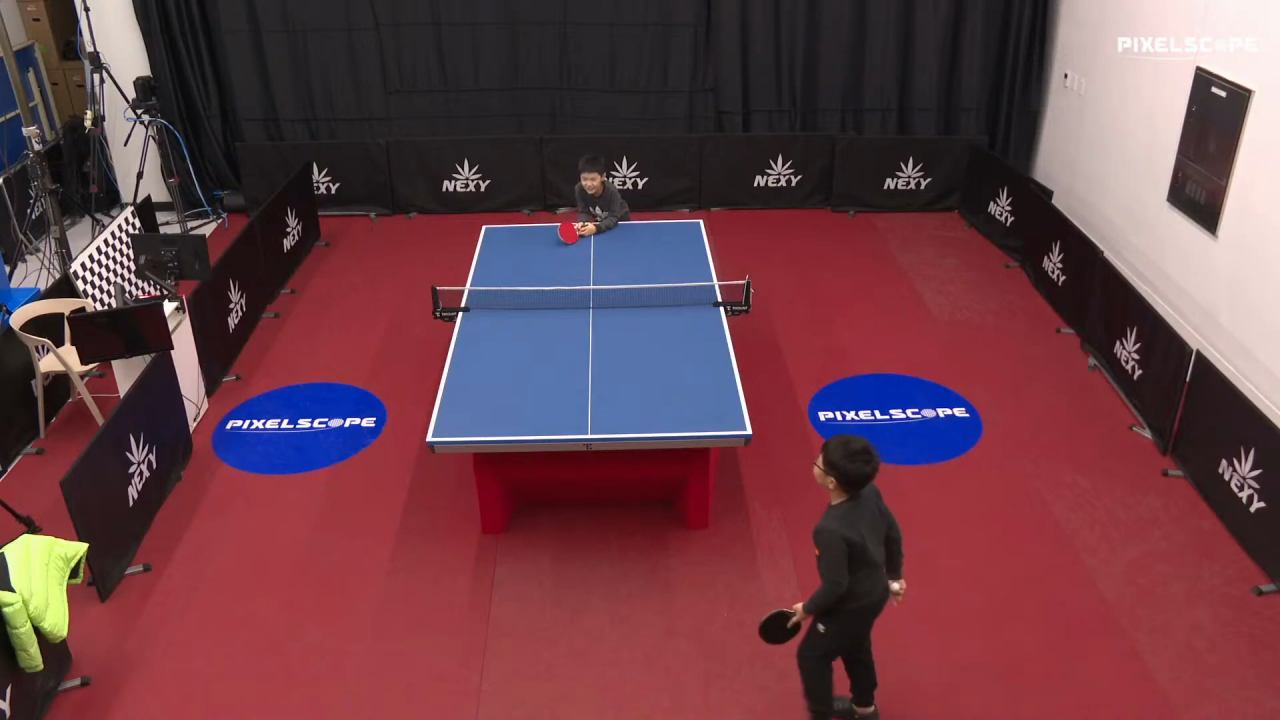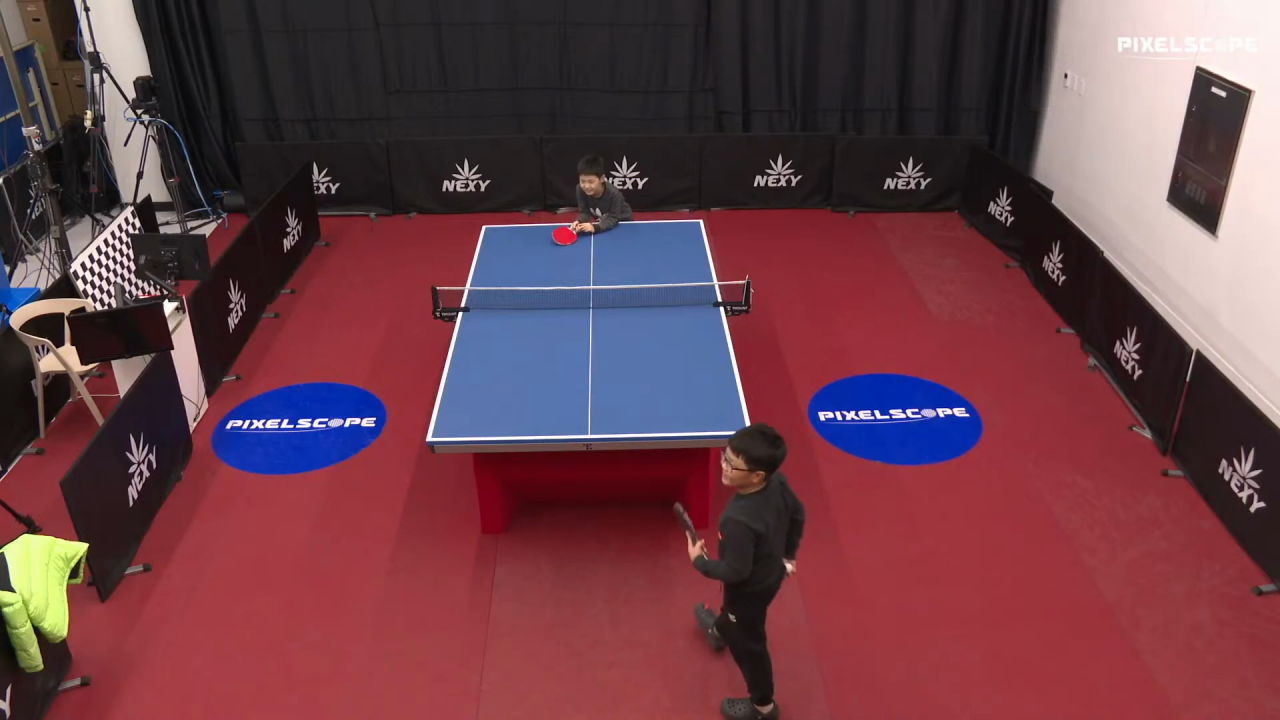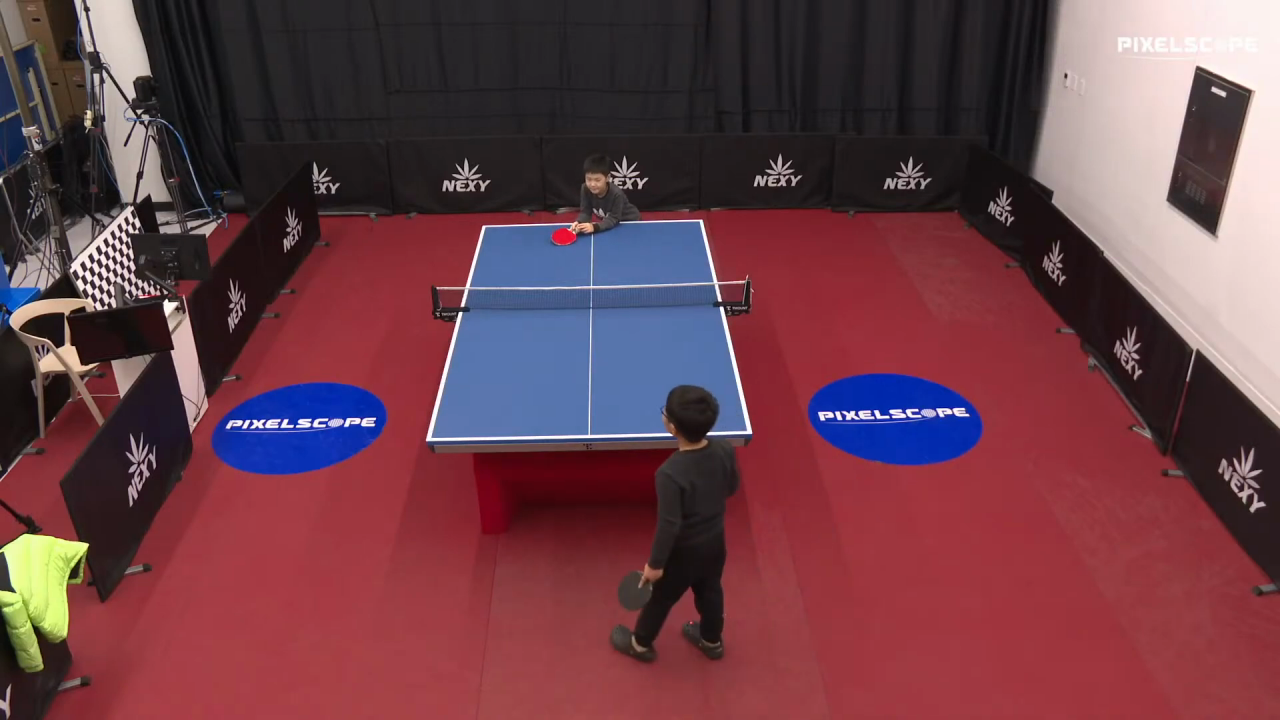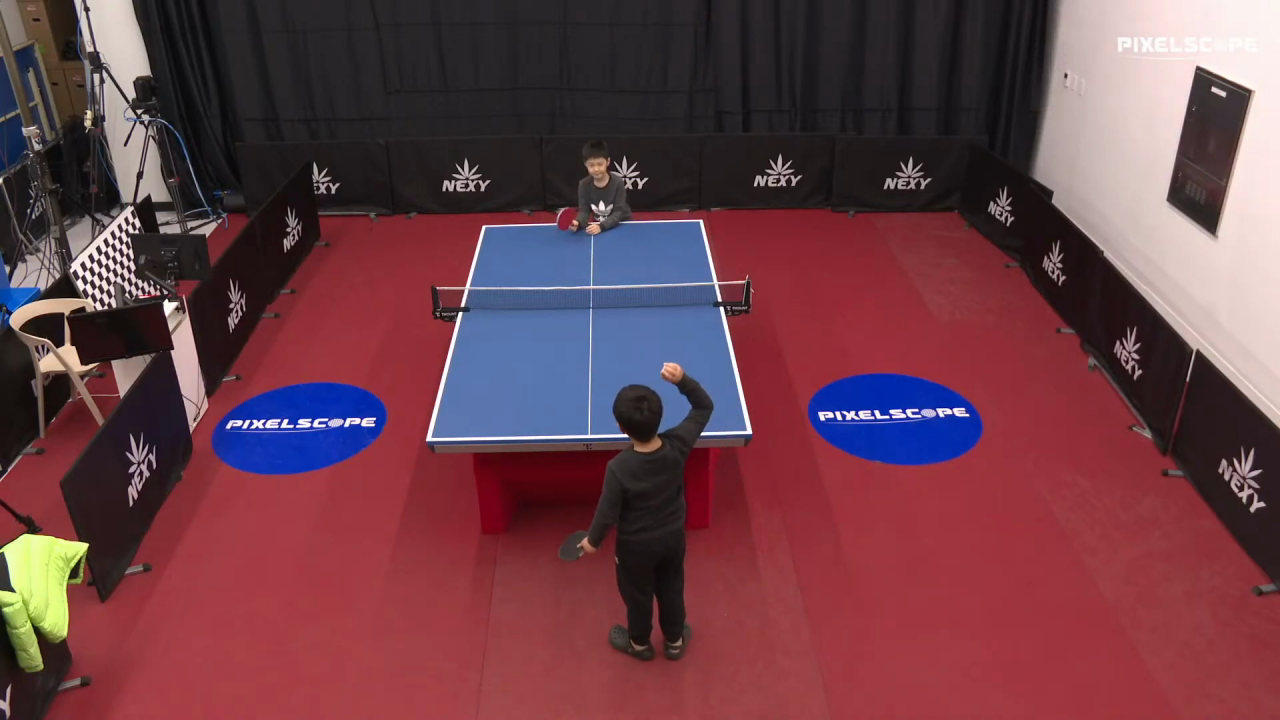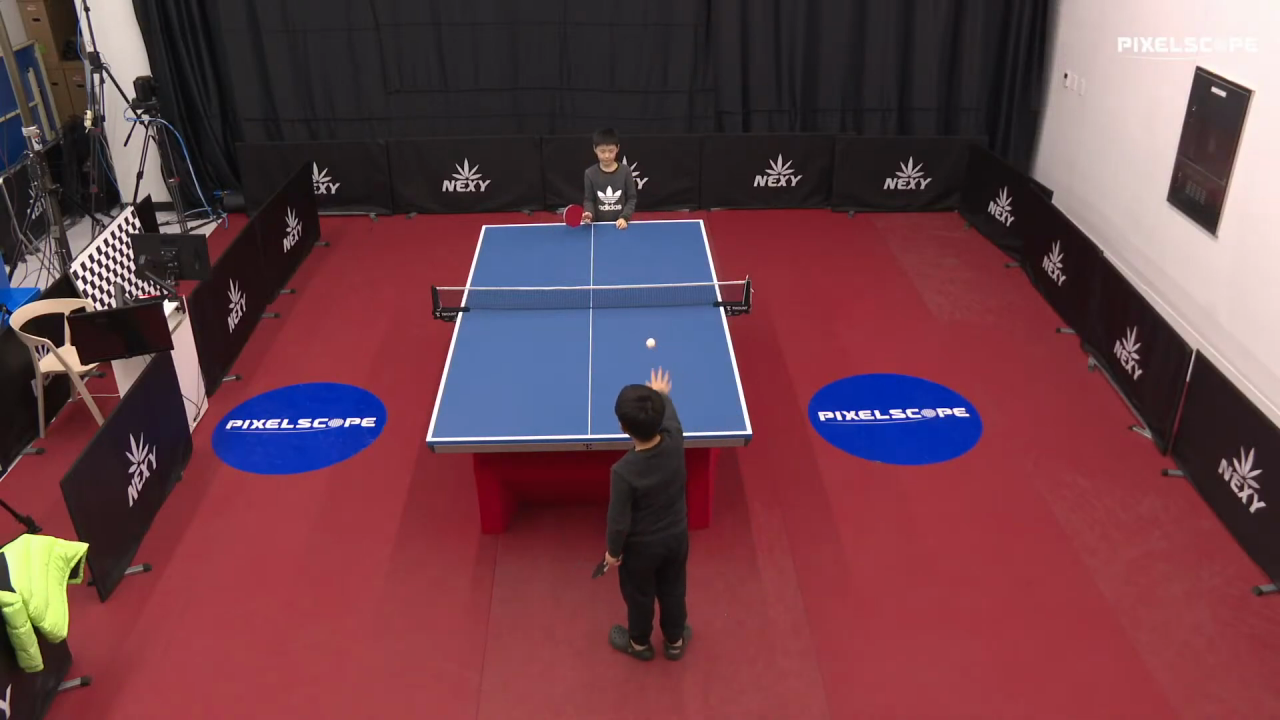
dt=0.7s
person 1, frame 1
left shoulder: (832, 531)
right shoulder: (870, 495)
left elbow: (835, 585)
right elbow: (893, 534)
left wrist: (808, 608)
right wrist: (892, 577)
left hip: (850, 607)
right hip: (874, 592)
left knee: (811, 658)
right knee: (857, 649)
person 1, frame 2
left shoulder: (739, 520)
right shoulder: (778, 482)
left elbow: (735, 572)
right elbow: (797, 515)
left wrist: (700, 560)
right wrist: (788, 554)
left hip: (749, 587)
right hip: (772, 573)
left knee: (747, 643)
right ankle: (719, 630)
person 1, frame 3
left shoulder: (671, 473)
right shoulder: (724, 450)
left elbow: (669, 524)
right elbow: (732, 486)
left wrist: (655, 563)
left hip: (684, 549)
right hip: (714, 540)
left knee: (661, 596)
right knee: (710, 590)
left ankle: (641, 644)
right ankle: (711, 640)
person 1, frame 4
left shoulder: (619, 468)
right shoulder: (678, 446)
left elbow: (608, 514)
right elbow: (704, 407)
left wrist: (592, 540)
right wrist: (682, 379)
left hip: (636, 545)
right hip: (673, 536)
left knee: (638, 595)
right knee: (672, 589)
left ankle: (639, 643)
right ankle: (675, 640)
person 1, frame 5
left shoulder: (624, 472)
right shoulder: (674, 437)
left elbow: (619, 521)
right elbow: (670, 417)
left wrist: (612, 551)
right wrist: (662, 395)
left hip: (641, 546)
right hip: (676, 536)
left knee: (639, 596)
right knee: (673, 590)
left ankle: (640, 644)
right ankle: (675, 641)
